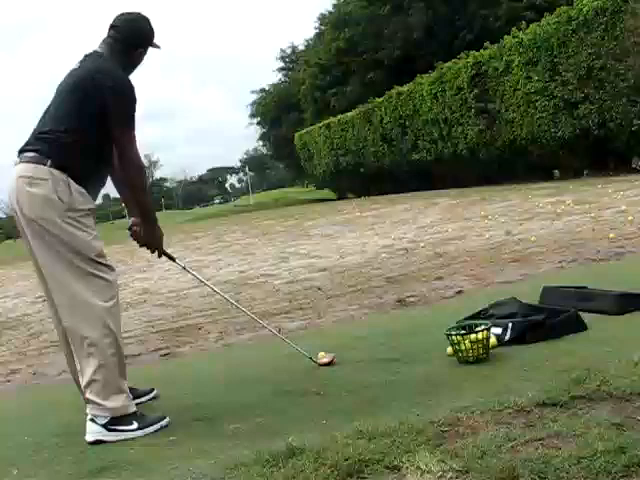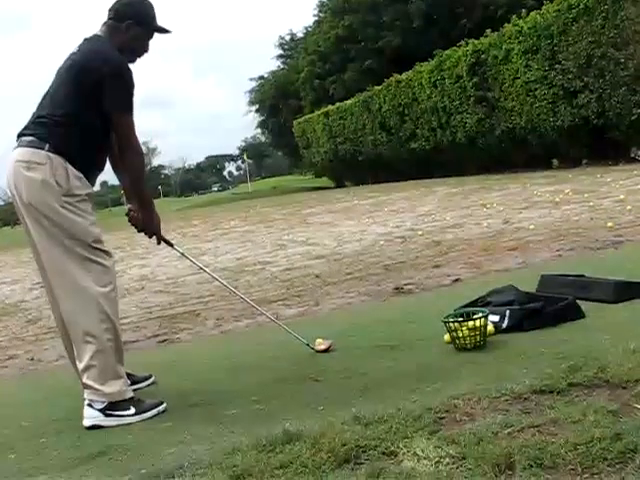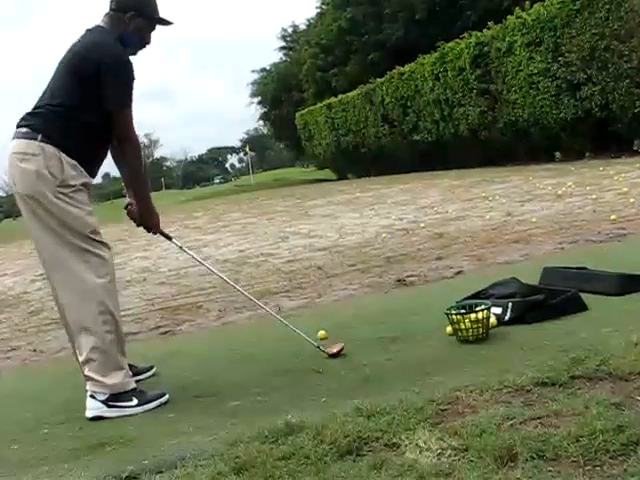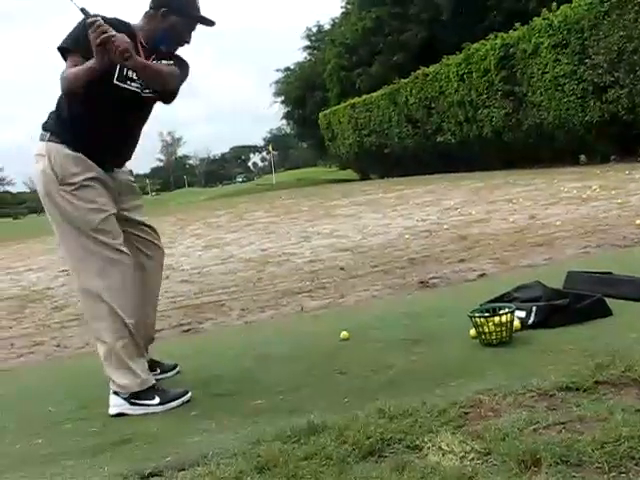
dt=0.7s
person 1, frame 1
left shoulder: (87, 72)
right shoulder: (114, 83)
left elbow: (109, 156)
right elbow: (129, 161)
left wrist: (134, 214)
right wrist: (149, 222)
left hip: (32, 182)
right hip: (52, 187)
left knee: (74, 297)
right knee: (94, 293)
left ankle: (105, 390)
right ankle: (108, 413)
person 1, frame 2
left shoulder: (89, 57)
right shoulder: (111, 65)
left elbow: (109, 142)
right elbow: (127, 144)
left wrist: (132, 201)
right wrist: (146, 207)
left hip: (32, 168)
right hip: (50, 171)
left knee: (71, 282)
right knee: (92, 278)
left ankle: (103, 376)
right ankle: (105, 398)
person 1, frame 3
left shoulder: (94, 49)
right shoulder: (111, 55)
left elbow: (113, 135)
right elbow: (124, 137)
left wrist: (134, 197)
right wrist: (144, 202)
left hip: (38, 161)
right hip: (46, 164)
left knee: (74, 272)
right knee: (90, 269)
left ankle: (105, 366)
right ankle: (108, 390)
person 1, frame 4
left shoulder: (171, 64)
left elbow: (165, 81)
right elbow: (69, 83)
left wrist: (129, 57)
right wrist: (98, 62)
left hip: (110, 169)
right hip: (66, 162)
left knee: (146, 254)
right knee: (107, 270)
left ankle: (135, 358)
right ankle: (129, 389)
